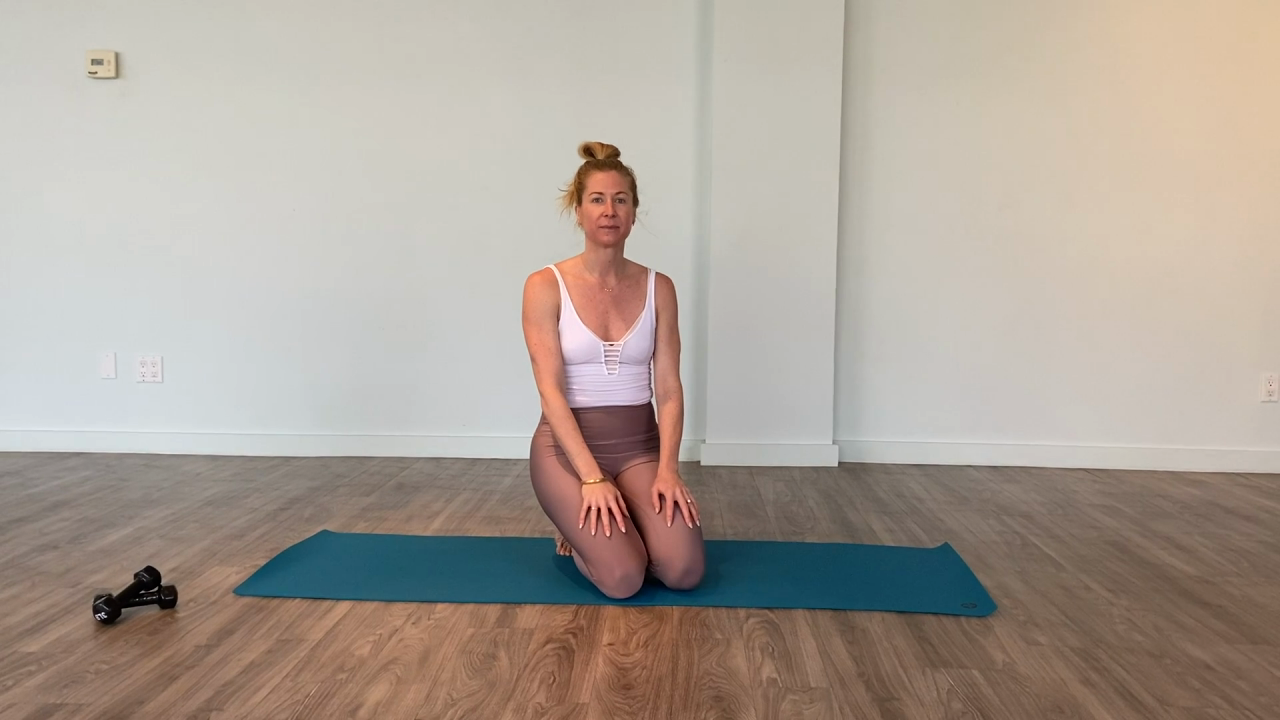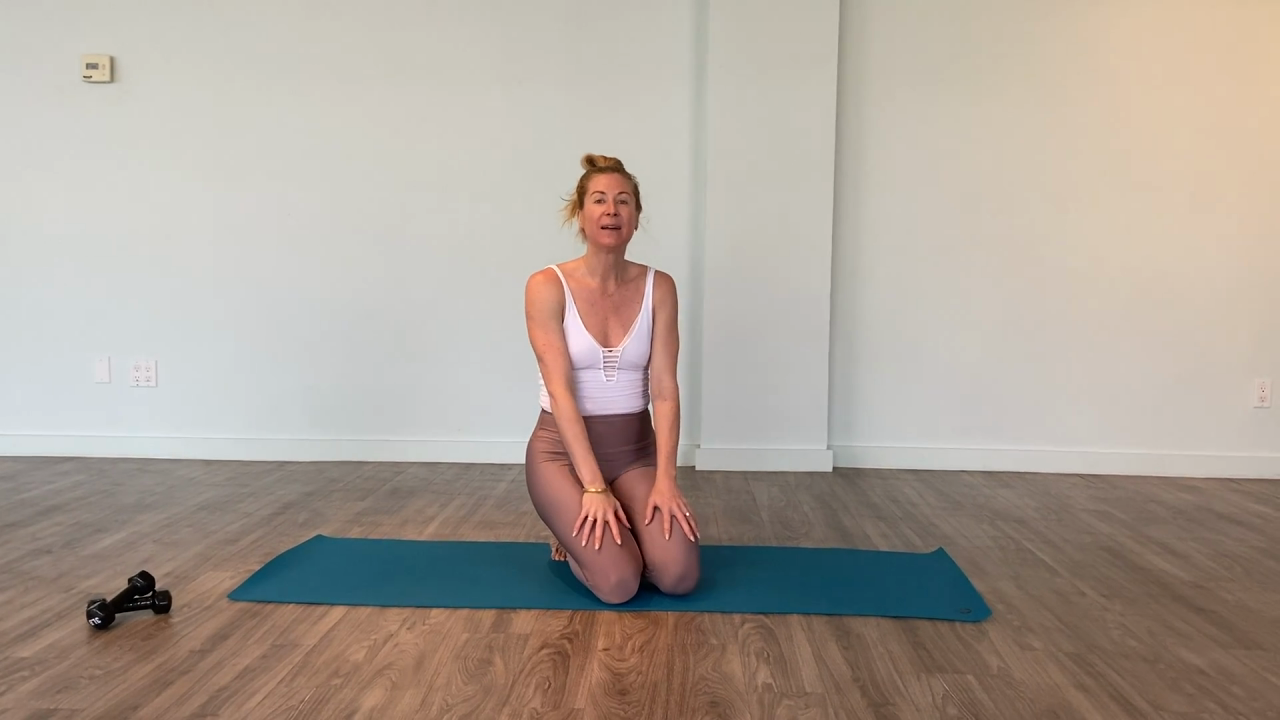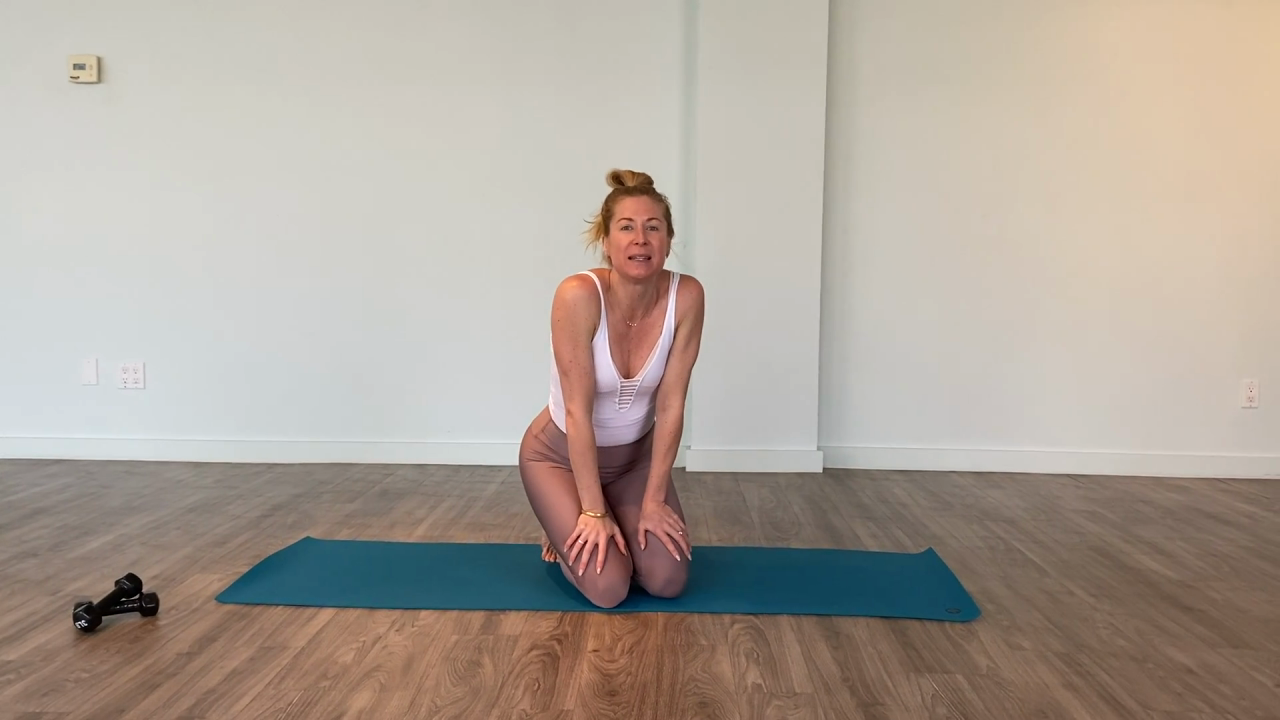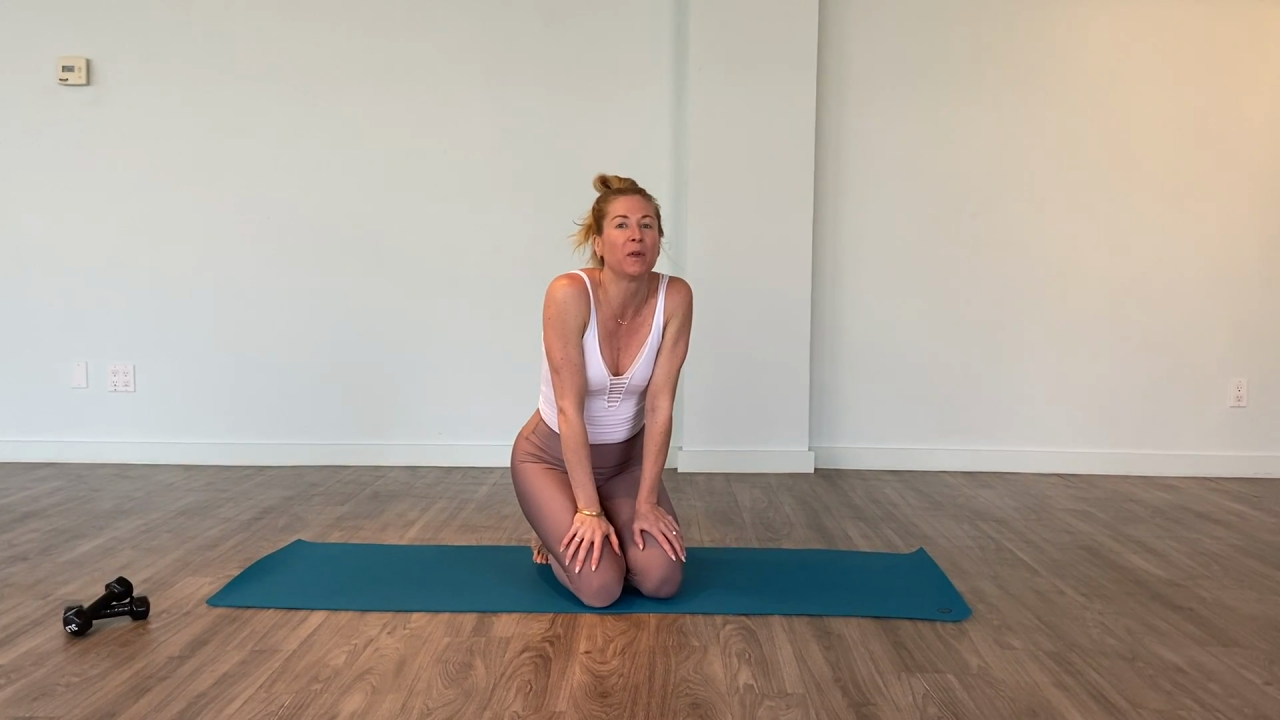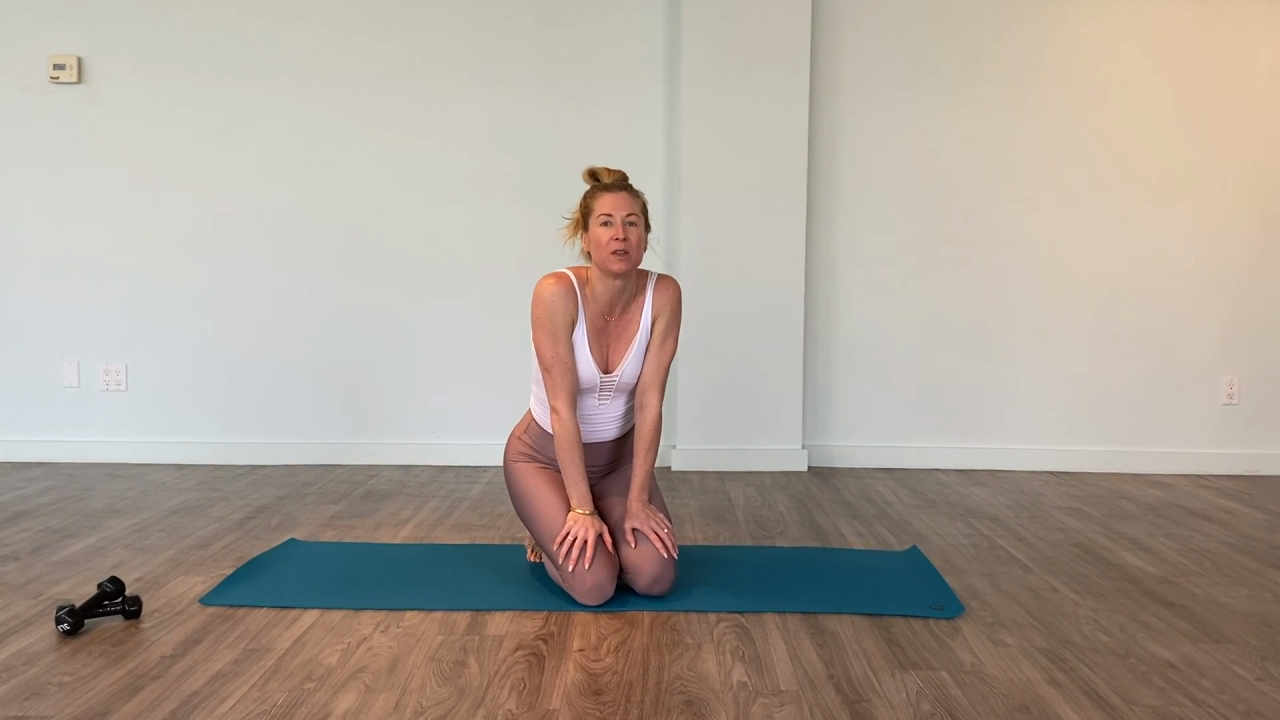
dt=1s
person 1, frame 1
left shoulder: (658, 288)
right shoulder: (545, 286)
left elbow: (669, 389)
right elbow: (551, 391)
left wrist: (667, 469)
right wrist: (592, 478)
left hip: (639, 444)
right hip: (567, 445)
left knee: (684, 571)
right knee: (623, 579)
left ankle: (623, 522)
right ankle: (579, 528)
person 1, frame 2
left shoulder: (658, 287)
right shoulder: (547, 286)
left elbow: (664, 388)
right elbow: (560, 391)
left wrist: (665, 478)
right wrist: (594, 487)
left hip: (635, 452)
right hip: (563, 451)
left knee: (679, 576)
right knee: (617, 583)
left ankle: (616, 527)
right ankle: (573, 531)
person 1, frame 3
left shoulder: (685, 297)
right shoulder: (579, 296)
left elbow: (671, 406)
right elbow: (577, 411)
left wrist: (654, 500)
right wrist: (593, 511)
left hip: (634, 456)
right hip: (559, 455)
left knee: (668, 581)
right knee: (607, 588)
left ankle: (597, 530)
right ankle: (568, 535)
person 1, frame 4
left shoulder: (674, 297)
right shoulder: (569, 293)
left elbow: (660, 405)
right elbow: (570, 409)
left wrist: (647, 501)
right wrist: (589, 509)
left hip: (626, 456)
right hip: (552, 455)
left knee: (662, 579)
right knee: (601, 586)
left ankle: (608, 532)
right ankle: (559, 536)
person 1, frame 5
left shoulder: (663, 295)
right shoulder: (556, 292)
left elbow: (649, 403)
right elbow: (562, 408)
left wrist: (638, 500)
right wrist: (583, 509)
left hip: (618, 455)
right hip: (544, 455)
left knee: (655, 578)
right knee: (594, 586)
left ankle: (590, 529)
right ankle: (554, 533)
